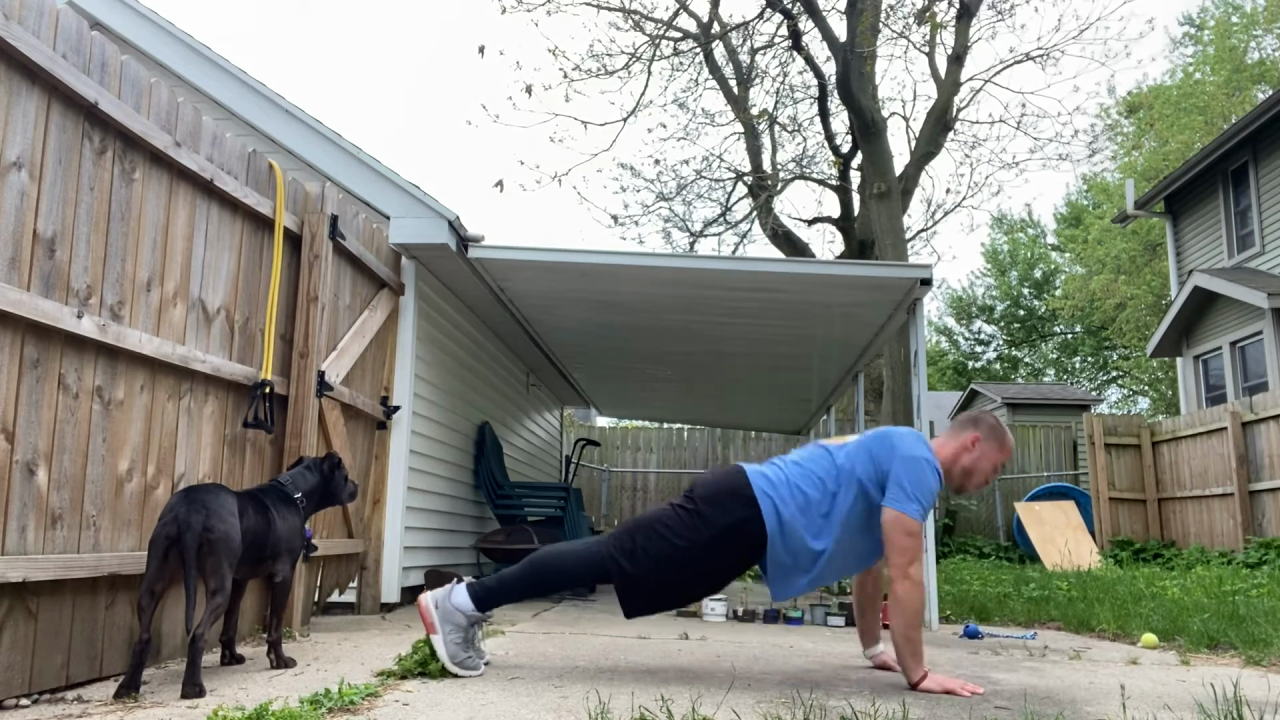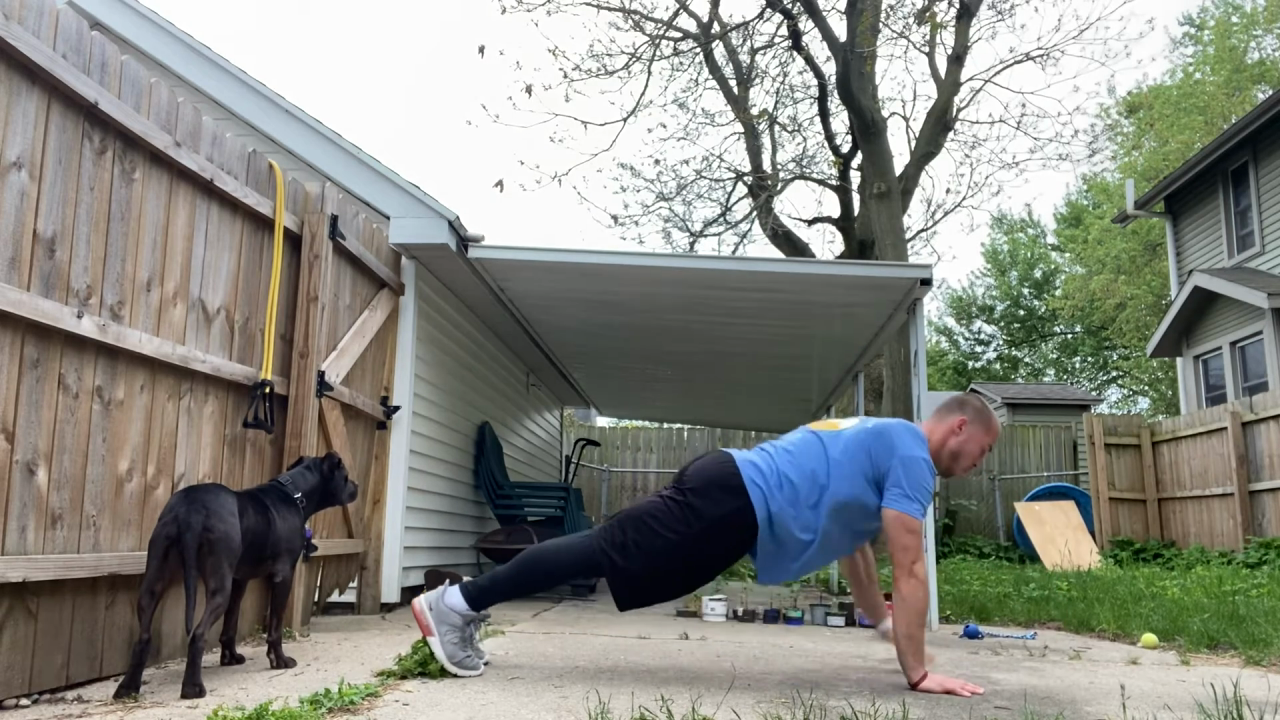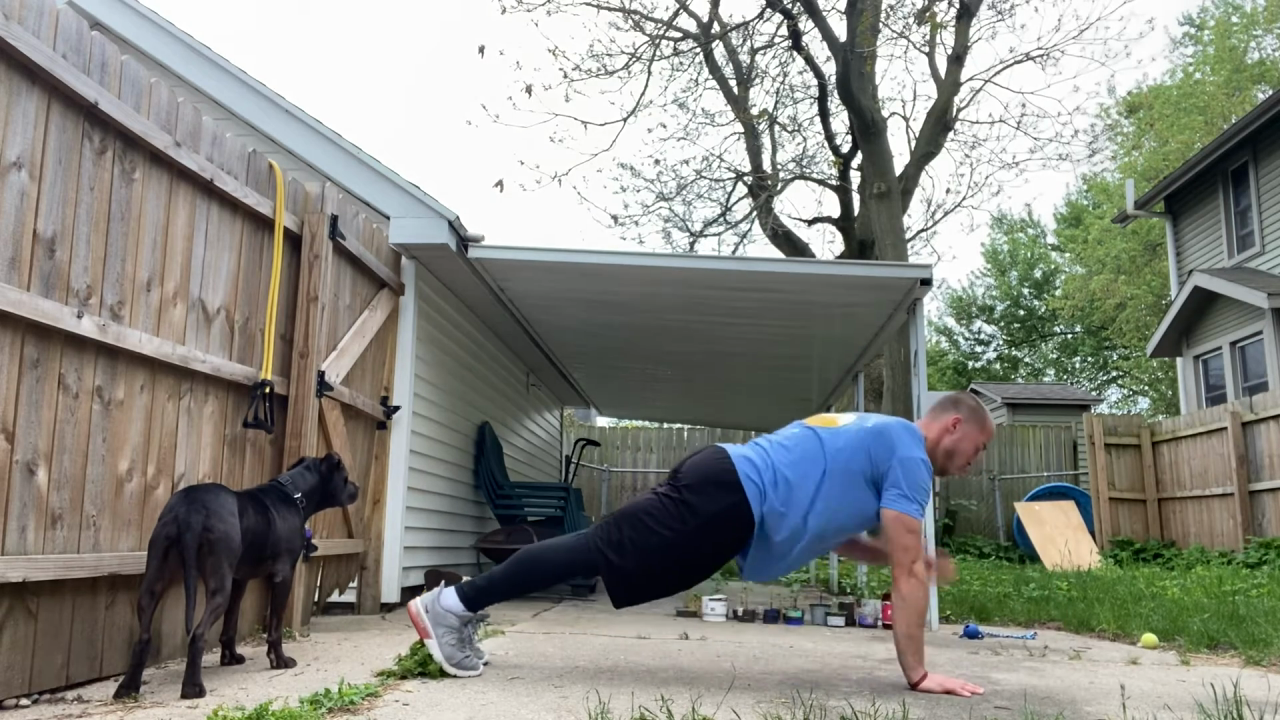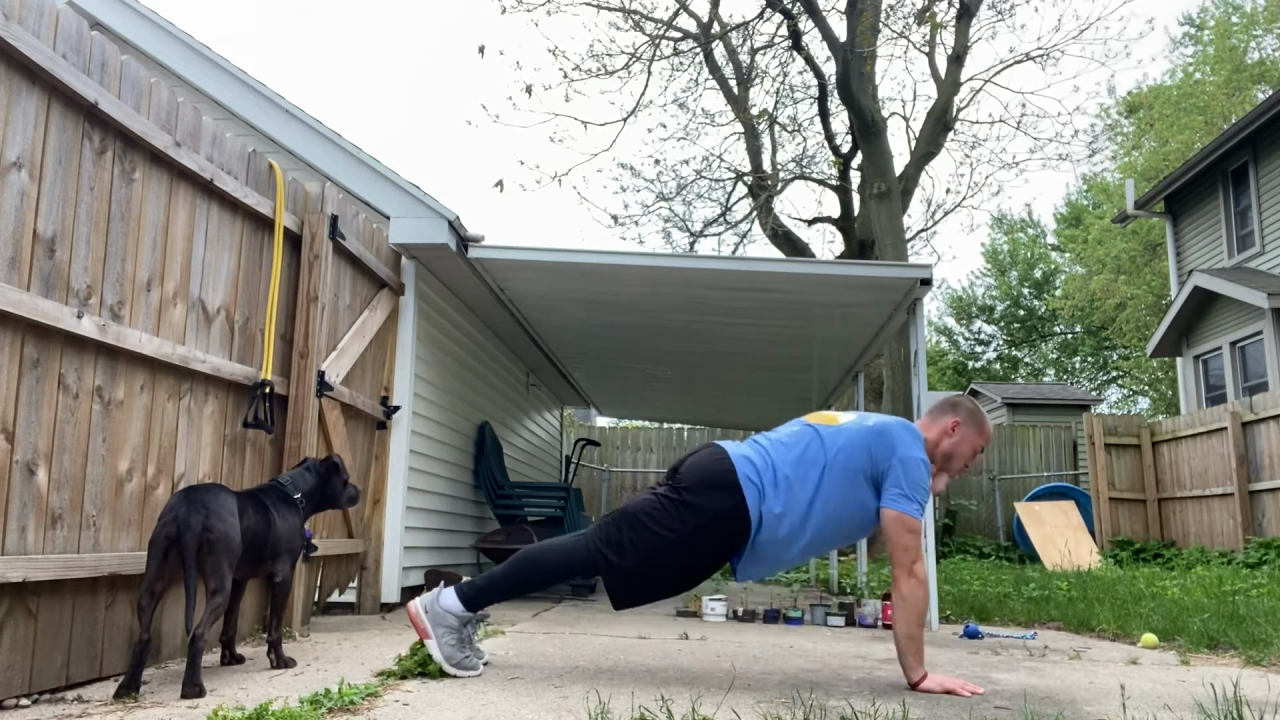
dt=0.1s
person 1, frame 1
left shoulder: (899, 451)
right shoulder: (919, 465)
left elbow: (864, 558)
right elbow: (903, 572)
left wrist: (875, 645)
right wrist: (917, 672)
left hip: (743, 506)
right hip: (744, 517)
left knee: (605, 556)
right knee: (609, 561)
left ankle: (466, 600)
right ankle: (463, 602)
person 1, frame 2
left shoulder: (885, 439)
right shoulder: (912, 456)
left elbow: (848, 538)
right elbow: (909, 572)
left wrist: (880, 619)
right wrist: (918, 672)
left hip: (727, 488)
right hip: (732, 505)
left knee: (599, 552)
right knee: (604, 554)
left ankle: (459, 604)
right ankle: (453, 603)
person 1, frame 3
left shoulder: (879, 436)
right shoulder: (909, 455)
left elbow: (834, 525)
right elbow: (905, 575)
left wrist: (908, 559)
right wrist: (918, 673)
left hip: (722, 481)
right hip: (728, 501)
left knee: (595, 550)
right knee: (600, 553)
left ankle: (457, 605)
right ankle: (451, 605)
person 1, frame 4
left shoulder: (878, 434)
right shoulder: (908, 452)
left elbow: (824, 498)
right elbow: (908, 573)
left wrist: (914, 492)
right wrist: (918, 673)
left hip: (720, 478)
right hip: (727, 499)
left knee: (594, 550)
right knee: (599, 553)
left ankle: (456, 605)
right ankle: (450, 604)
